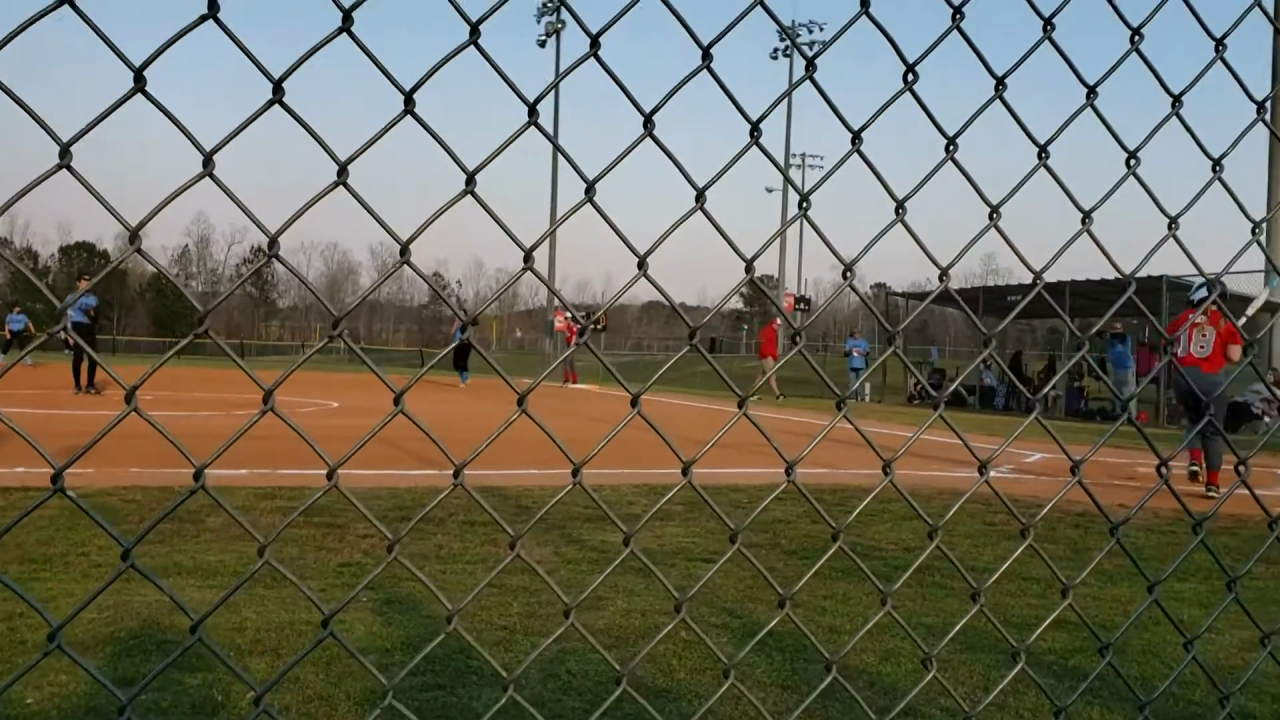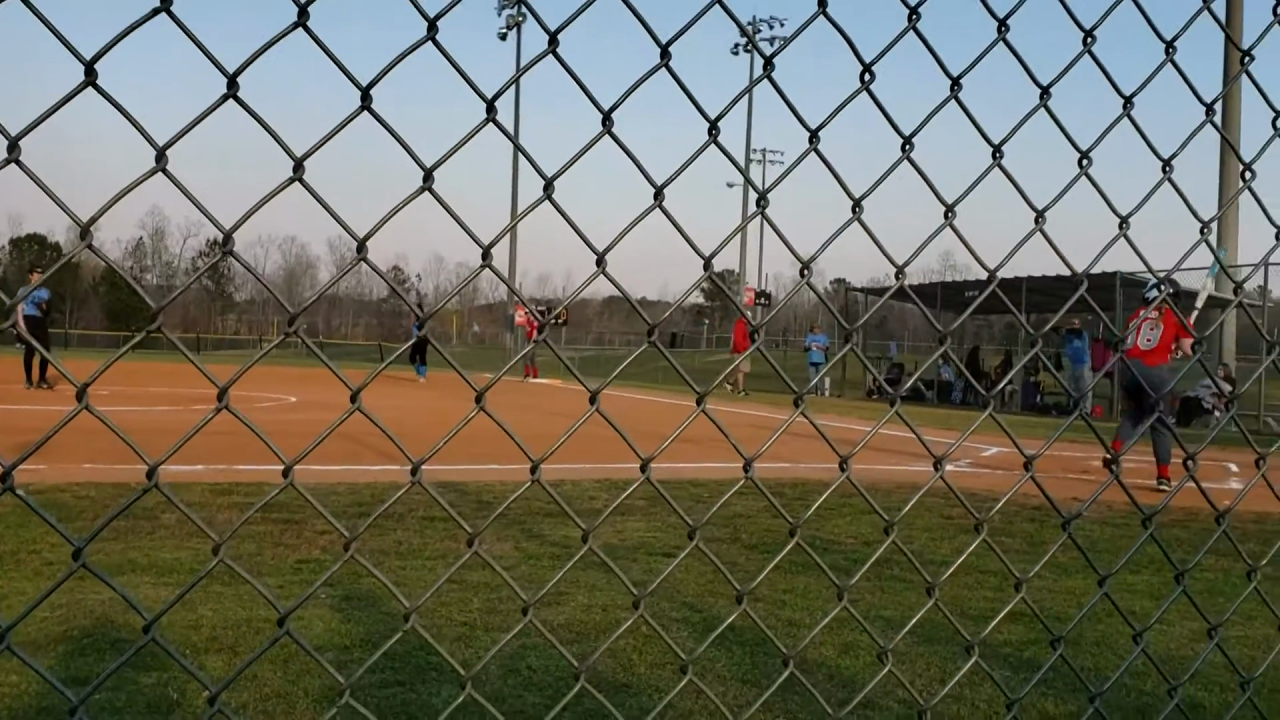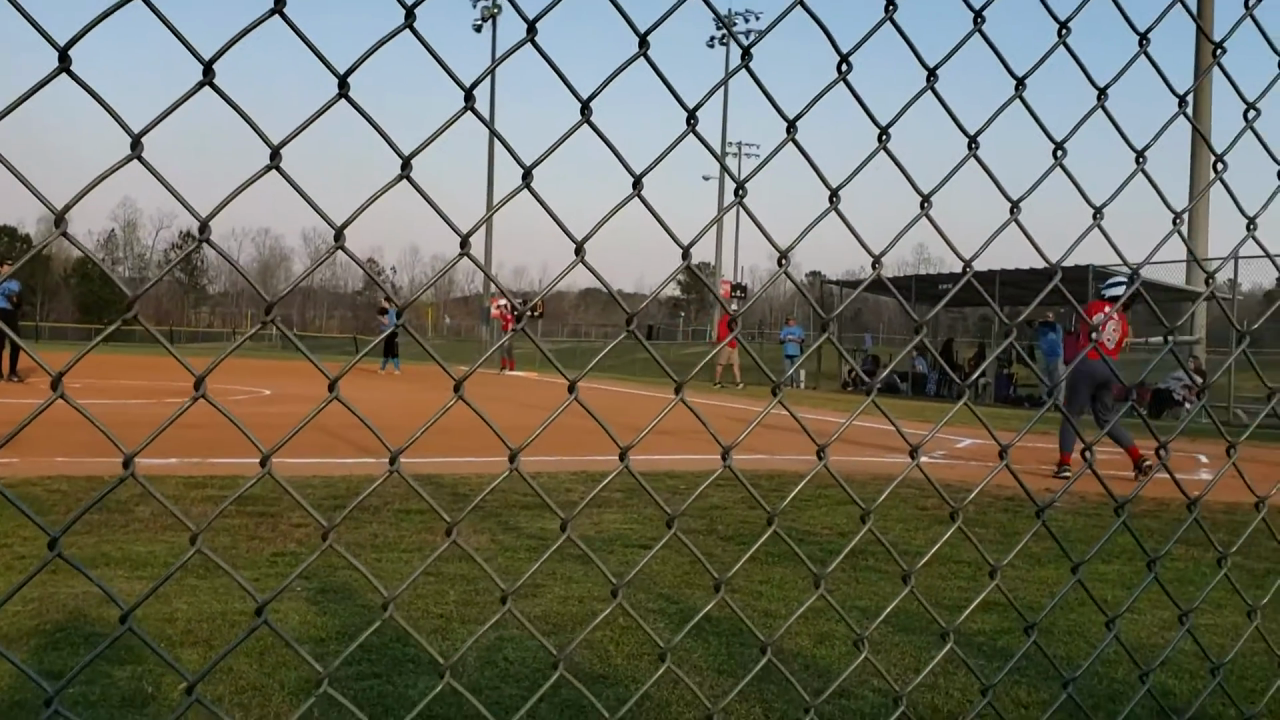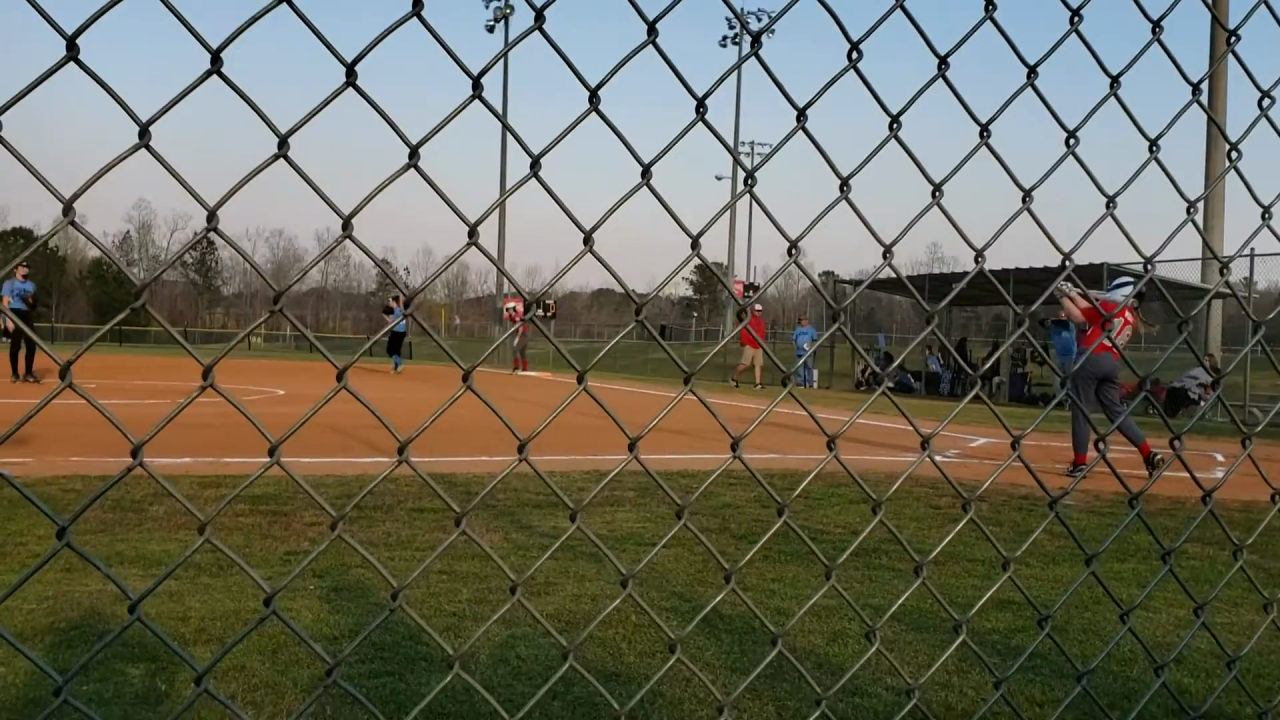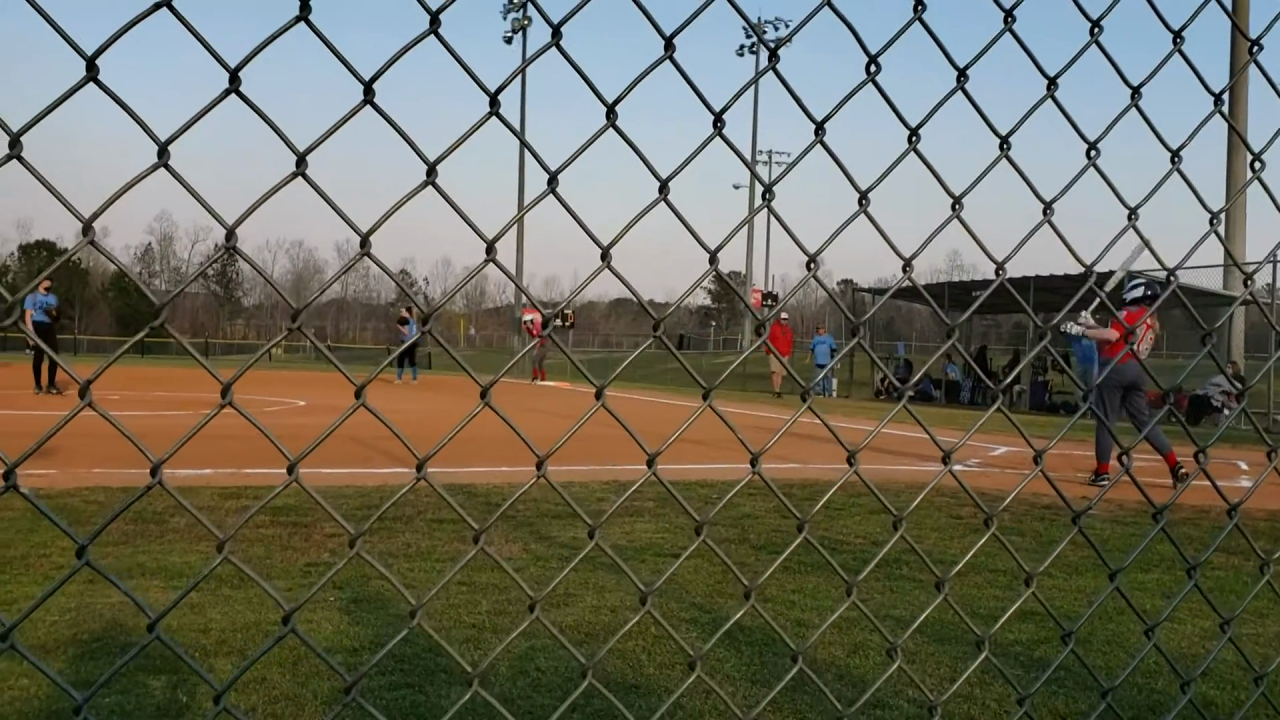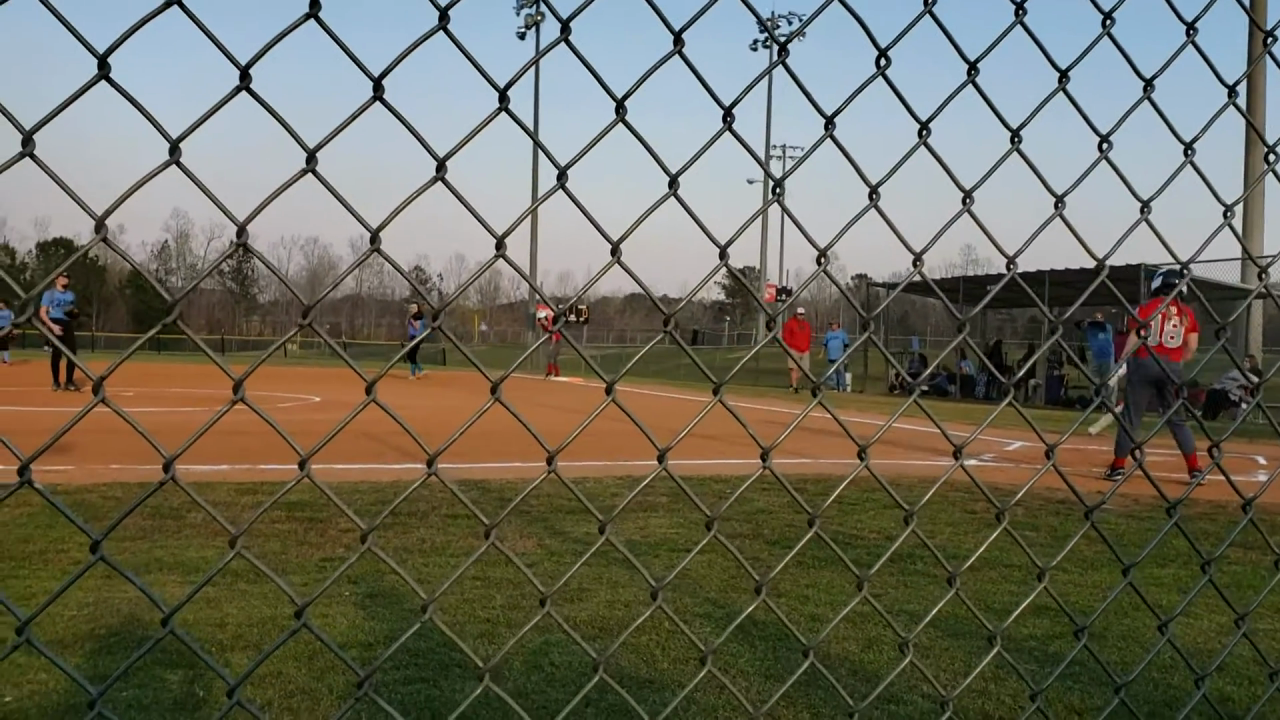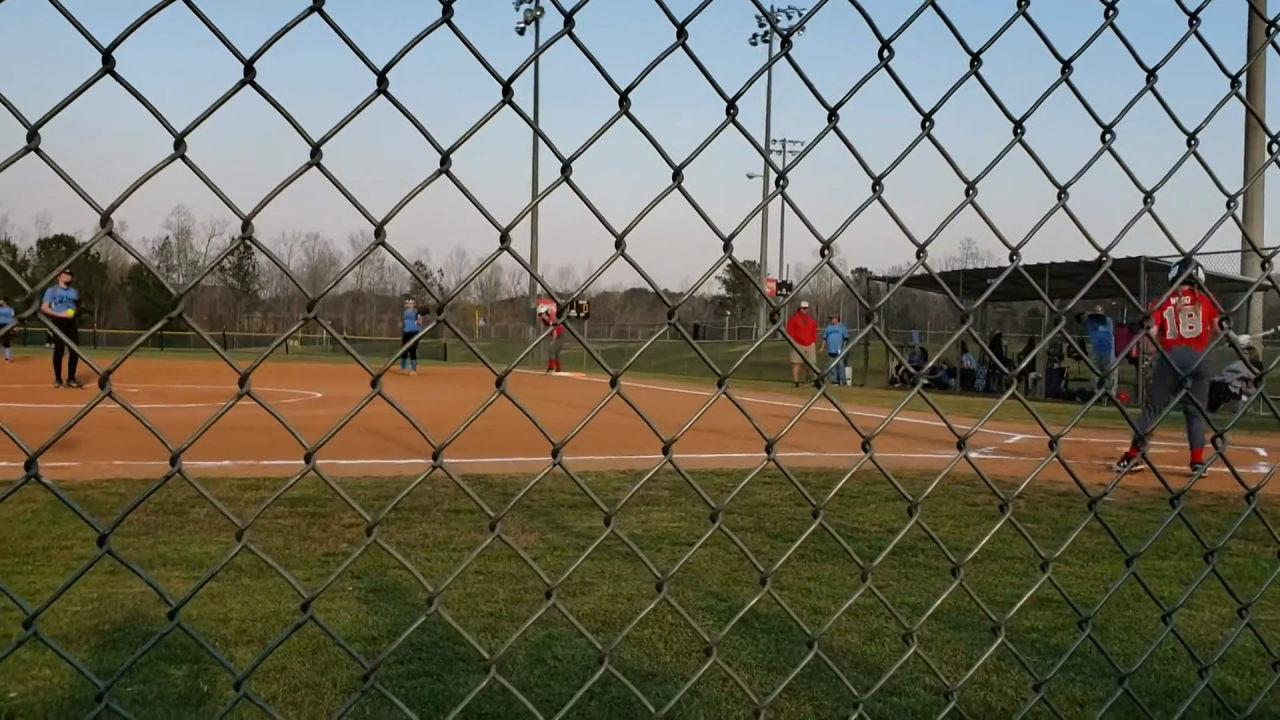
dt=0.3s
person 1, frame 1
left shoulder: (1183, 318)
right shoulder: (1227, 322)
right elbow: (1234, 357)
right wrist: (1217, 348)
left hip: (1182, 377)
right hip: (1211, 379)
left knee: (1194, 421)
right knee: (1213, 431)
left ankle: (1194, 461)
right ankle: (1212, 484)
person 1, frame 2
left shoulder: (1136, 314)
right shoulder: (1176, 318)
right elbow: (1187, 350)
right wrist: (1185, 337)
left hip: (1128, 368)
right hip: (1156, 372)
left knee: (1132, 415)
right knee: (1160, 424)
left ankle: (1113, 454)
right ankle: (1163, 477)
person 1, frame 3
left shoulder: (1093, 306)
right shoulder: (1124, 322)
left elbow: (1083, 332)
left hip: (1086, 365)
right hip: (1107, 369)
left knee: (1071, 415)
right knee: (1106, 419)
left ankle: (1064, 465)
right ankle: (1139, 460)
person 1, frame 4
left shoulder: (1109, 305)
right shoulder: (1131, 316)
left elbow: (1078, 318)
right elbow: (1091, 311)
left wrist: (1063, 296)
right wrist: (1072, 293)
left hip: (1090, 360)
right hip: (1111, 364)
left knee: (1080, 412)
right knee: (1117, 413)
left ankle: (1079, 463)
right ankle: (1149, 454)
person 1, frame 5
left shoulder: (1130, 313)
right shoulder: (1152, 320)
left elbow: (1111, 336)
left wrist: (1081, 330)
right wrist: (1091, 322)
left hip: (1115, 369)
right hip: (1137, 371)
left knee: (1105, 420)
right knee: (1145, 420)
left ankle: (1102, 472)
right ankle: (1175, 465)
person 1, frame 6
left shoulder: (1146, 308)
right shoulder: (1188, 313)
left elbow: (1134, 339)
right elbow: (1192, 347)
left hip: (1145, 365)
right hip: (1173, 368)
left knee: (1131, 417)
right knee: (1178, 419)
left ankle: (1118, 467)
right ankle: (1195, 470)
person 1, frame 7
left shoulder: (1162, 302)
right shoulder: (1207, 299)
left elbow: (1151, 333)
right elbow: (1219, 328)
right wrist: (1237, 338)
left hip: (1169, 358)
right hip: (1199, 359)
left knee: (1153, 408)
right knee: (1195, 411)
left ankle: (1133, 455)
right ankle: (1197, 462)
